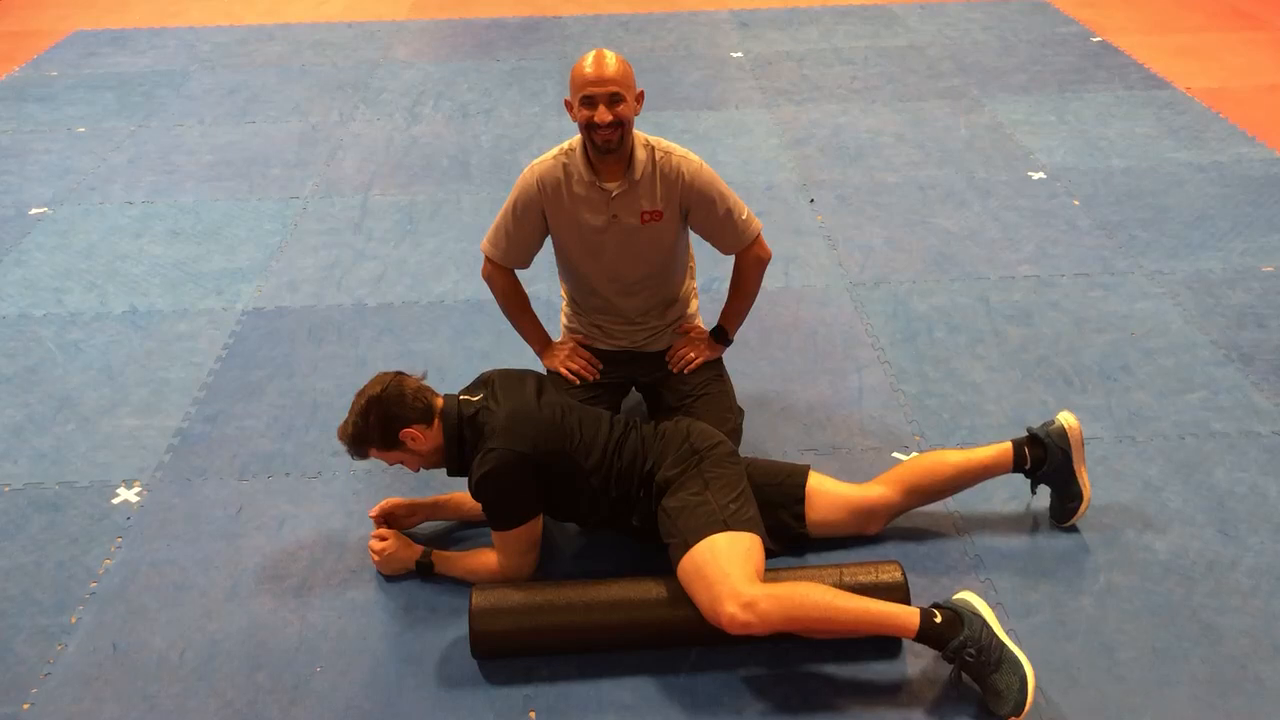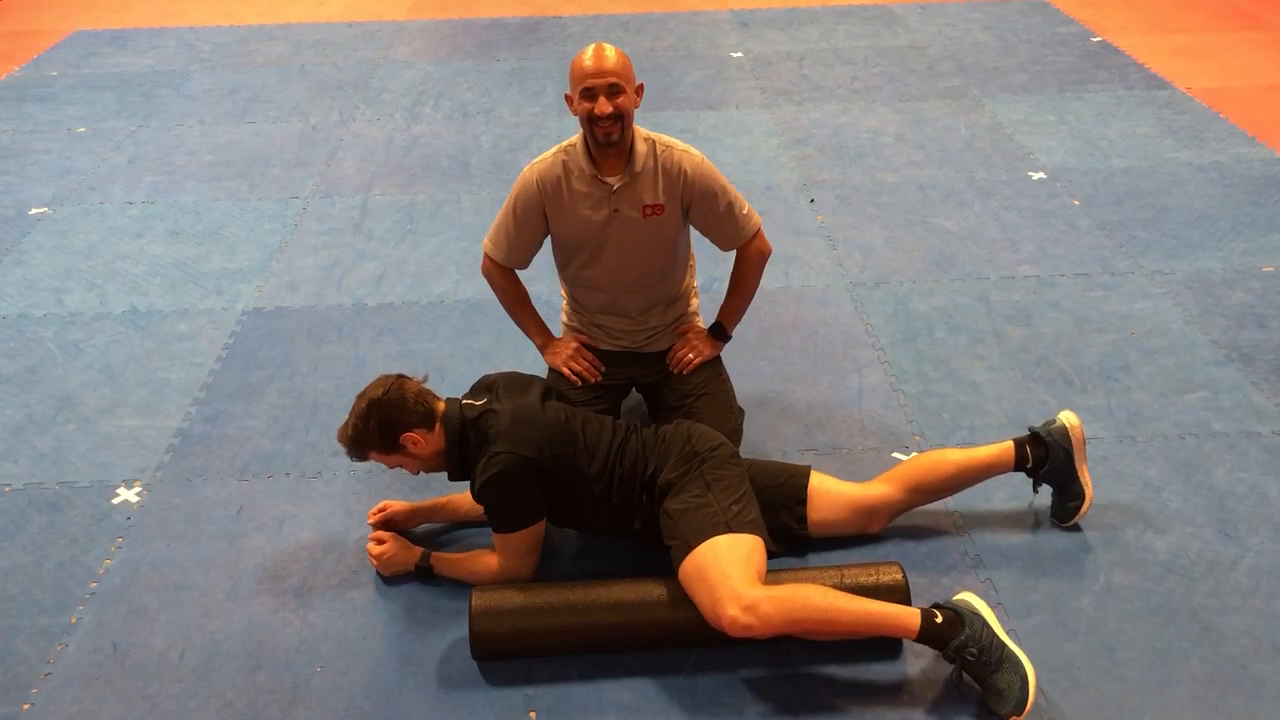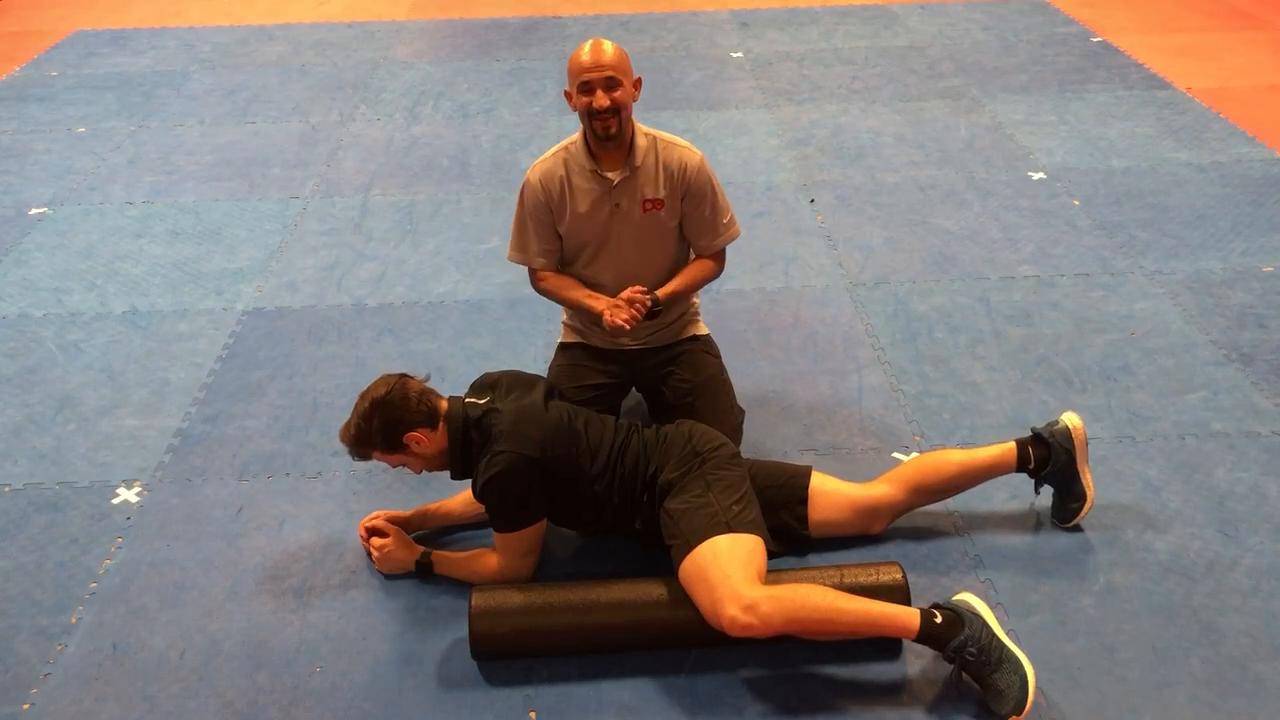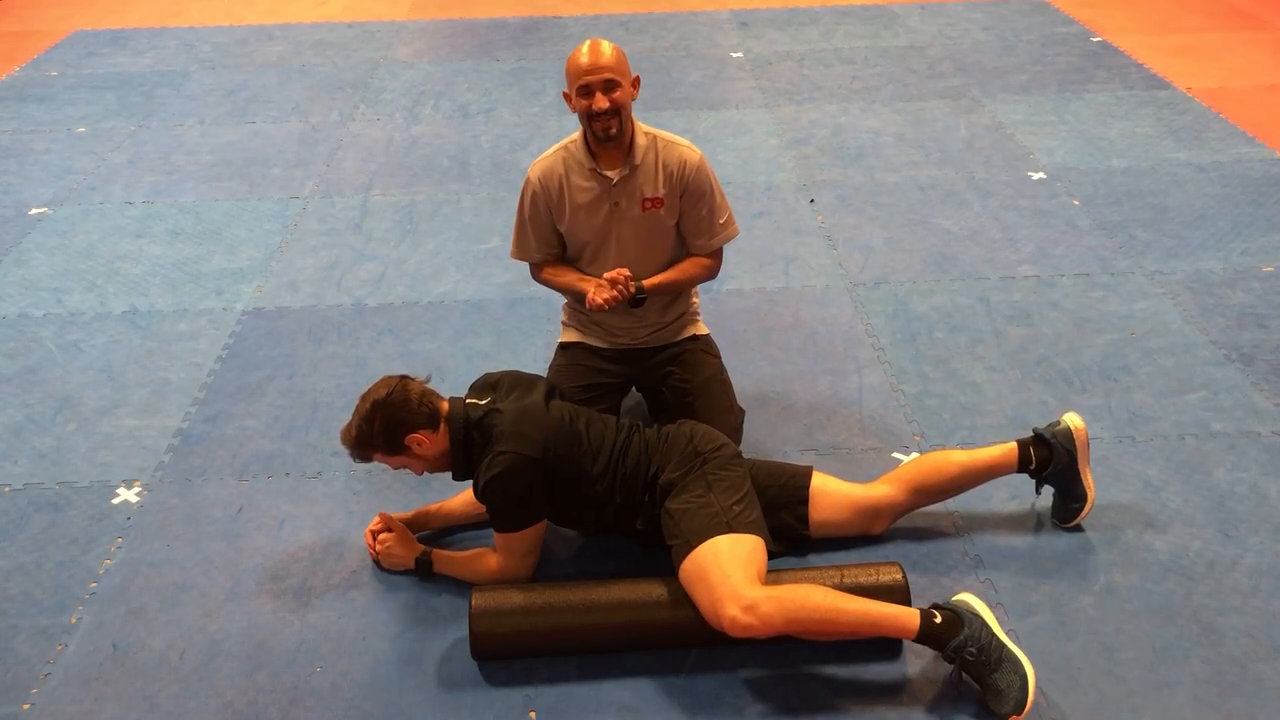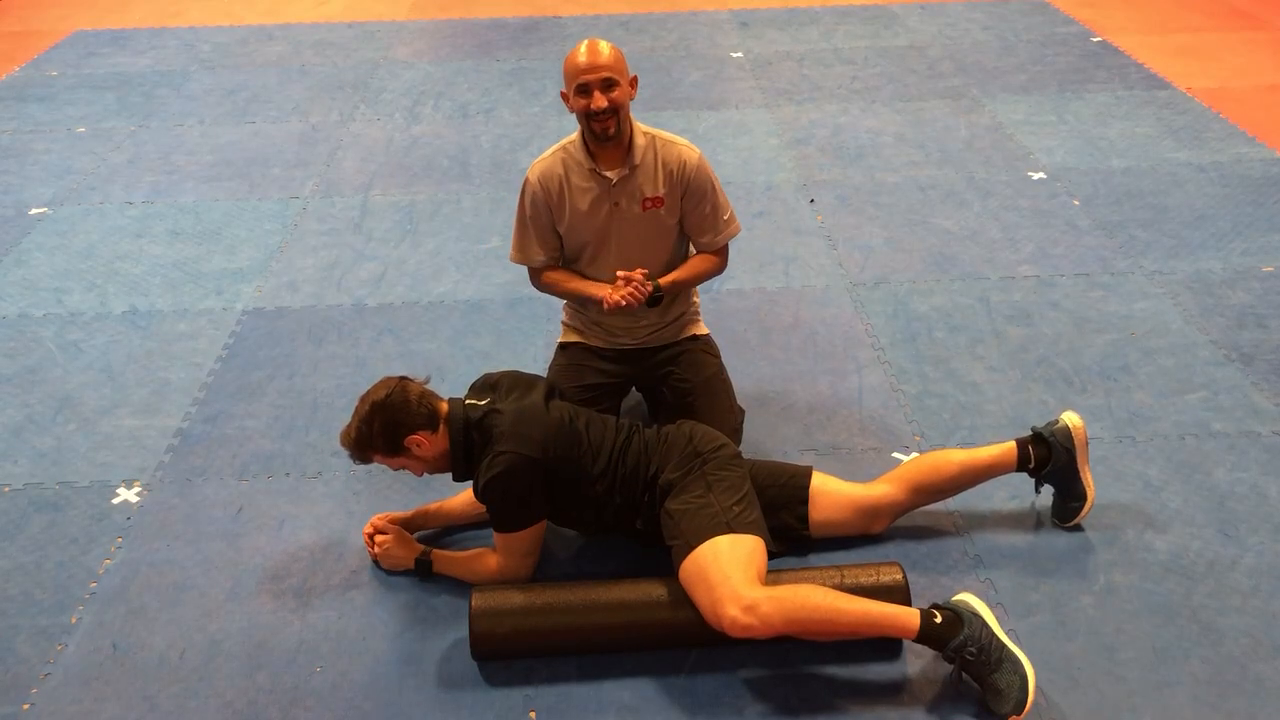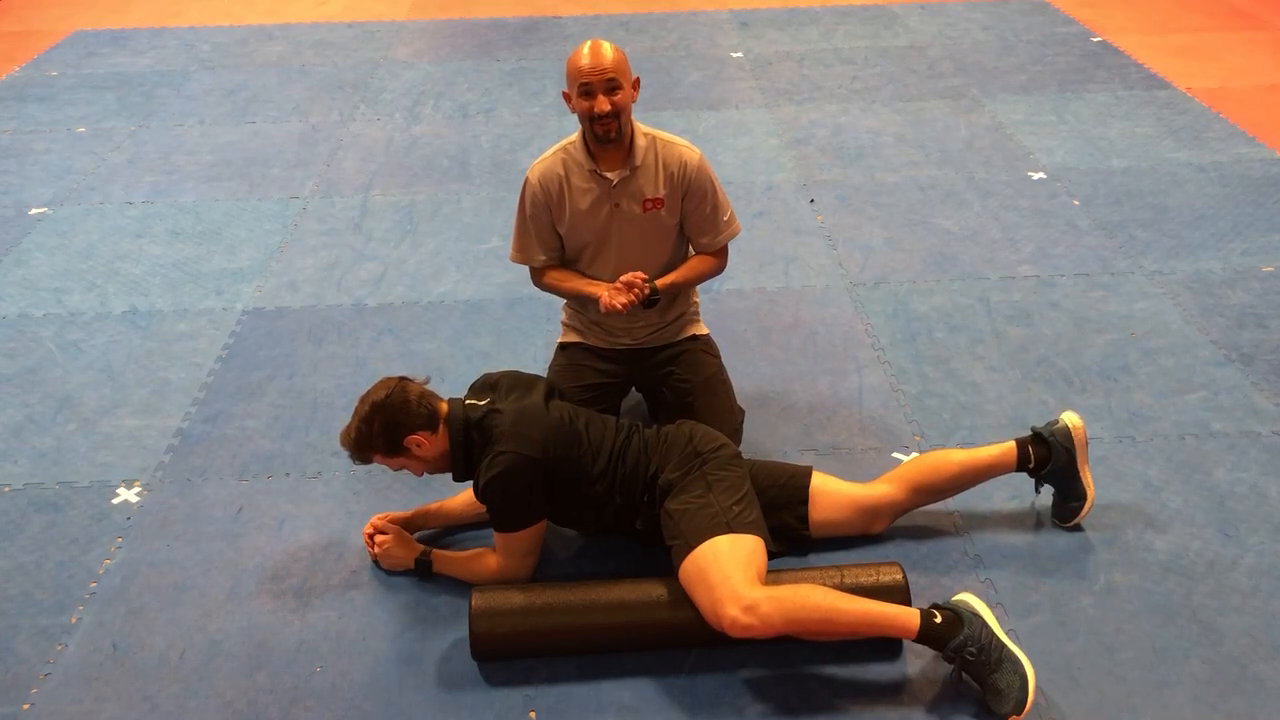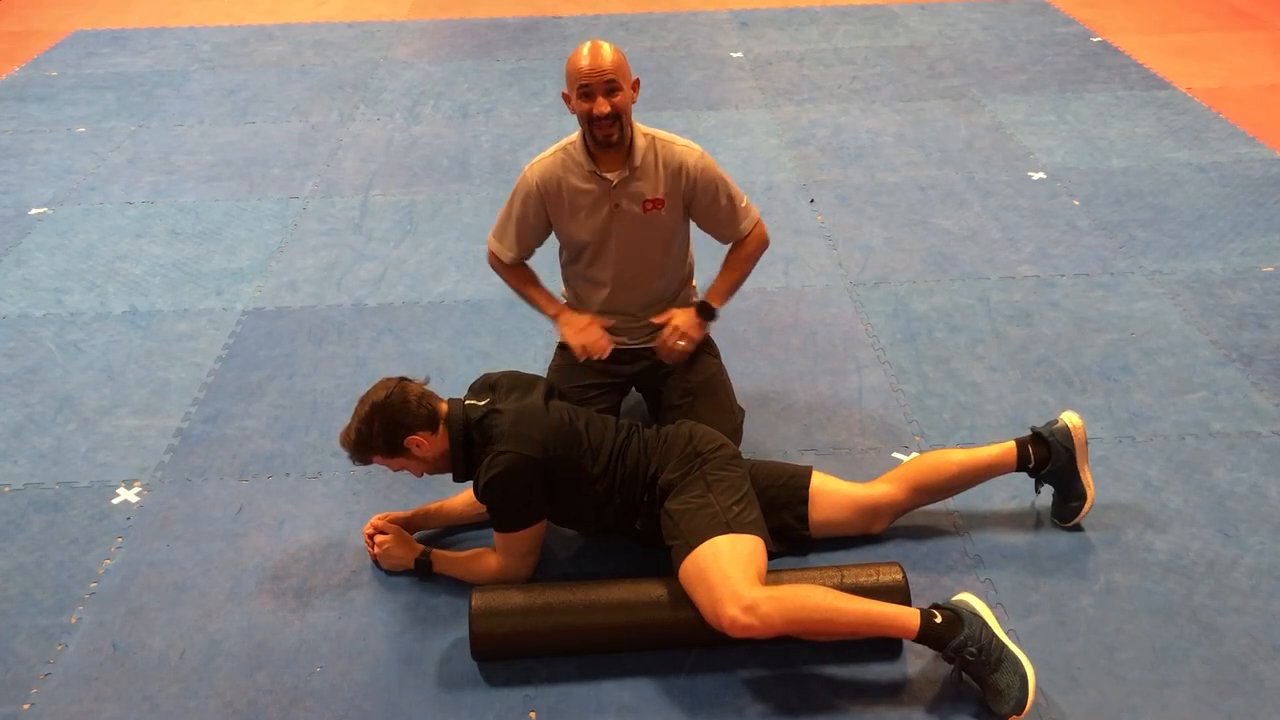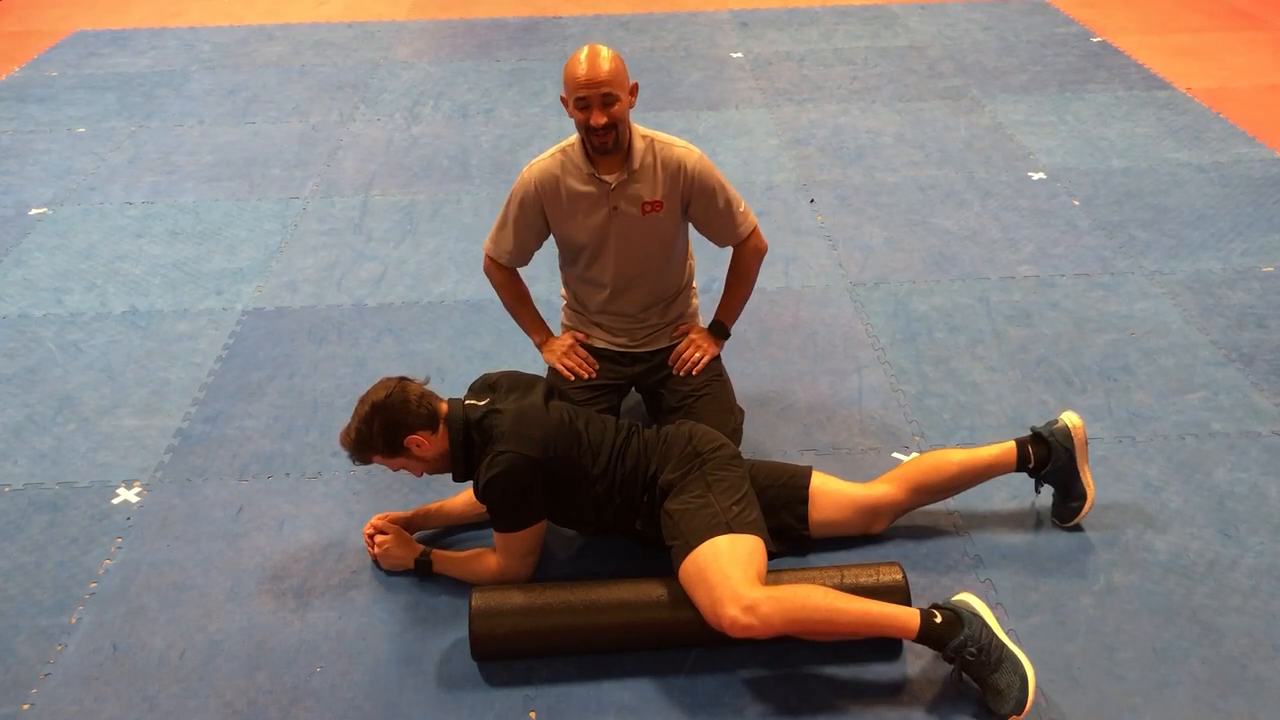
dt=0.5s
person 1, frame 1
left shoulder: (496, 453)
right shoulder: (483, 392)
left elbow: (515, 563)
left wrist: (418, 559)
right wrist: (419, 509)
left hip: (682, 473)
right hip: (689, 456)
left knee: (739, 609)
right knee: (873, 506)
left ankle: (941, 625)
right ankle: (1036, 450)
person 1, frame 2
left shoulder: (500, 456)
right shoulder: (484, 395)
left elbow: (515, 565)
left wrist: (416, 560)
right wrist: (418, 512)
left hip: (685, 479)
right hip: (691, 458)
left knee: (741, 610)
right knee: (876, 503)
left ankle: (944, 625)
right ankle: (1039, 447)
person 1, frame 3
left shoulder: (505, 456)
right shoulder: (485, 393)
left elbow: (515, 564)
left wrist: (417, 561)
right wrist: (414, 518)
left hip: (687, 476)
right hip: (690, 459)
left knee: (741, 611)
right knee: (877, 504)
left ankle: (943, 625)
right ankle: (1041, 448)
person 1, frame 4
left shoulder: (506, 456)
right shoulder: (486, 394)
left elbow: (513, 565)
left wrist: (418, 559)
right wrist: (415, 518)
left hip: (687, 477)
right hip: (692, 459)
left knee: (740, 610)
right knee: (878, 504)
left ankle: (942, 625)
right ankle: (1040, 451)
person 1, frame 5
left shoulder: (508, 455)
right shoulder: (486, 392)
left elbow: (514, 565)
left wrist: (418, 560)
right wrist: (413, 518)
left hip: (687, 476)
right hip: (691, 460)
left knee: (740, 611)
right knee: (878, 505)
left ankle: (944, 625)
right ankle: (1041, 447)
person 1, frame 6
left shoulder: (507, 456)
right shoulder: (486, 393)
left elbow: (513, 565)
left wrist: (418, 559)
right wrist: (414, 518)
left hip: (686, 476)
right hip: (691, 458)
left knee: (741, 611)
right knee: (877, 504)
left ankle: (941, 625)
right ankle: (1040, 449)
person 1, frame 7
left shoulder: (507, 456)
right shoulder: (485, 394)
left elbow: (513, 565)
left wrist: (418, 559)
right wrist: (414, 517)
left hip: (686, 476)
right hip: (690, 460)
left knee: (740, 611)
right knee: (877, 504)
left ankle: (942, 625)
right ankle: (1040, 448)
person 1, frame 8
left shoulder: (506, 455)
right shoulder: (485, 393)
left elbow: (513, 565)
left wrist: (418, 559)
right wrist: (414, 517)
left hip: (686, 477)
right hip: (691, 459)
left knee: (740, 611)
right knee: (878, 504)
left ankle: (942, 625)
right ankle: (1039, 449)
person 2, frame 1
left shoulder: (681, 171)
right shoulder: (544, 179)
left elbow: (755, 253)
right elbow: (496, 269)
left wrist: (721, 337)
right wrist: (544, 347)
left hip: (673, 339)
right hip: (588, 344)
left ankle: (655, 396)
right ankle: (624, 395)
person 2, frame 2
left shoulder: (683, 166)
right shoulder: (544, 178)
left elbow: (755, 247)
right elbow: (496, 266)
left wrist: (719, 333)
right wrist: (546, 343)
left hip: (674, 340)
right hip: (589, 344)
left ankle: (655, 395)
right ankle: (621, 395)
person 2, frame 3
left shoulder: (683, 163)
right shoulder: (545, 177)
left elbow: (712, 258)
right elbow: (542, 273)
left wrist: (655, 301)
right wrist: (601, 305)
left hip: (674, 334)
right hip: (589, 340)
left ankle: (654, 392)
right ankle: (620, 392)
person 2, frame 4
left shoulder: (683, 162)
right shoulder: (546, 175)
left elbow: (708, 259)
right elbow: (542, 263)
left wrist: (639, 288)
right wrist: (591, 285)
left hip: (674, 333)
right hip: (588, 338)
left ankle: (654, 391)
right ankle: (626, 388)
person 2, frame 5
left shoulder: (682, 160)
right shoulder: (545, 176)
left elbow: (715, 253)
right elbow: (541, 271)
left wrist: (657, 287)
right wrist: (602, 291)
left hip: (673, 332)
right hip: (589, 338)
left ankle: (653, 392)
right ankle: (621, 389)
person 2, frame 6
left shoulder: (683, 162)
right shoulder: (546, 176)
left elbow: (714, 255)
right elbow: (543, 270)
left wrist: (653, 289)
right wrist: (601, 290)
left hip: (674, 333)
right hip: (588, 338)
left ankle: (653, 392)
right ankle: (625, 389)
person 2, frame 7
left shoulder: (684, 162)
right shoulder: (545, 176)
left elbow: (754, 236)
right elbow: (502, 258)
left wrist: (703, 310)
right wrist: (561, 316)
left hip: (672, 333)
right hip: (590, 338)
left ankle: (655, 393)
right ankle: (619, 392)
person 2, frame 8
left shoulder: (682, 163)
right shoulder: (542, 178)
left elbow: (751, 245)
right elbow: (498, 264)
left wrist: (718, 331)
right wrist: (543, 339)
left hip: (673, 338)
right hip: (589, 342)
left ankle: (653, 394)
right ankle: (624, 393)
